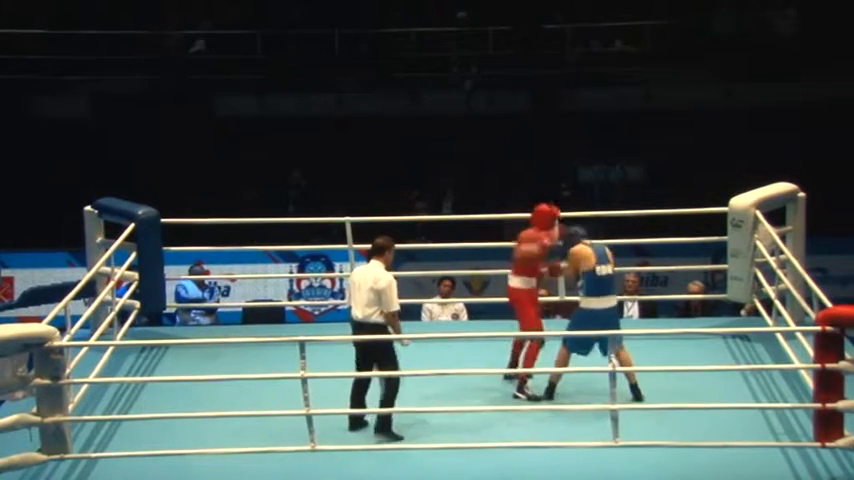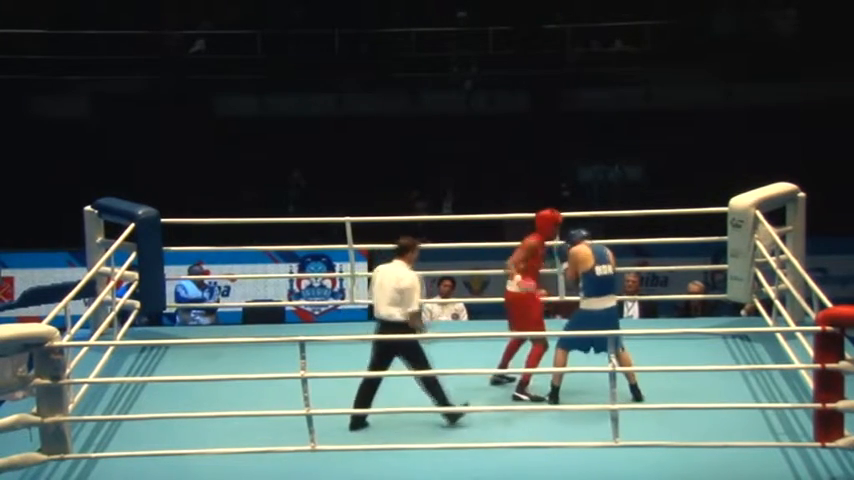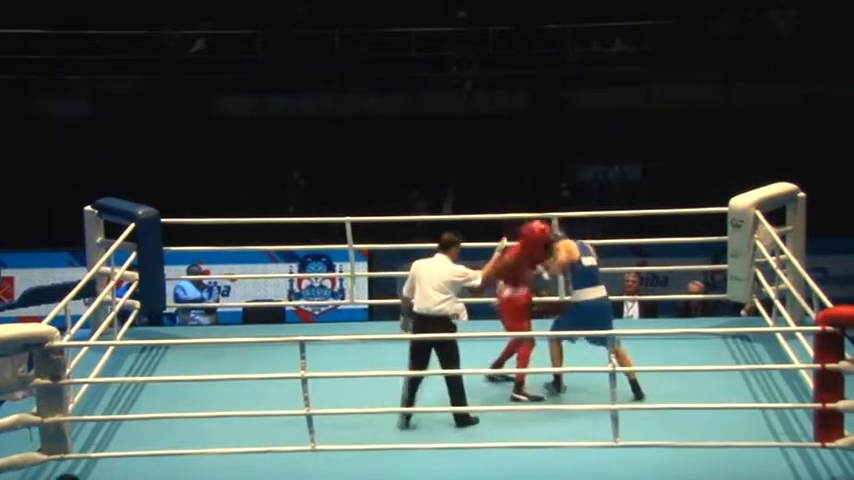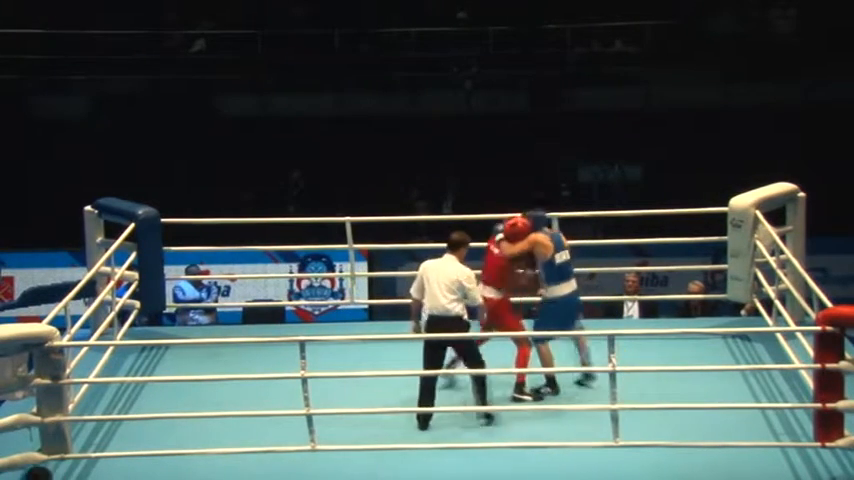
dt=0.4s
person 1, frame 1
left shoulder: (357, 272)
right shoulder: (386, 278)
right elbow: (390, 313)
right wrist: (400, 335)
left hip: (358, 329)
right hip: (377, 332)
left knee: (362, 375)
right knee: (391, 379)
left ankle: (356, 420)
right ankle: (383, 426)
person 1, frame 2
left shoulder: (379, 271)
right shoulder: (410, 277)
right elbow: (412, 312)
right wrist: (424, 330)
left hip: (383, 329)
right hip: (403, 331)
left knee: (373, 375)
right knee: (424, 373)
left ankle: (357, 419)
right ankle: (450, 413)
person 1, frame 3
left shoulder: (418, 265)
right shoulder: (456, 271)
left elbow: (406, 296)
right elbow: (481, 278)
left wrist: (405, 318)
left hip: (420, 322)
right hip: (441, 324)
left knee: (416, 370)
right knee: (451, 371)
left ankle: (406, 414)
right ankle: (461, 416)
person 1, frame 4
left shoulder: (426, 266)
right shoulder: (464, 272)
left elbow: (416, 299)
right elbow: (476, 304)
left wrist: (416, 322)
right wrist: (483, 315)
left hip: (434, 324)
right hip: (456, 324)
left knee: (430, 372)
right knee: (477, 365)
left ankle: (423, 419)
right ankle: (484, 410)
person 2, frame 1
left shoulder: (528, 234)
right shoulder: (535, 236)
left elbow: (536, 261)
right elbow: (520, 254)
right wrist: (545, 242)
left hip: (518, 287)
right hip: (523, 291)
left knee: (525, 330)
right knee: (537, 337)
left ankle: (512, 368)
right ankle: (521, 388)
person 2, frame 2
left shoulder: (533, 241)
right shoulder: (534, 242)
right elbow: (512, 263)
right wrist: (520, 280)
left hip: (514, 293)
right hip: (524, 295)
left knee: (520, 336)
right knee: (540, 342)
left ankle: (500, 373)
right ankle: (521, 389)
person 2, frame 3
right shoulder: (513, 256)
right elbow: (491, 274)
right wrist: (509, 294)
left hip: (521, 296)
right hip: (510, 299)
left knee: (520, 338)
right knee: (527, 341)
left ankle: (495, 369)
right ankle: (518, 390)
person 2, frame 4
left shoulder: (496, 241)
right elbow: (510, 285)
left hip: (484, 296)
right hip: (497, 301)
left knee: (484, 335)
right knee: (523, 343)
left ankle: (451, 366)
right ankle: (519, 389)
person 3, frame 1
left shoulder: (577, 250)
right shoulder: (606, 250)
left elbow: (571, 279)
left wrist: (568, 264)
left hip: (589, 309)
right hip: (611, 308)
left knee: (567, 347)
right knee: (618, 348)
left ankle: (550, 390)
right ankle: (636, 391)
person 3, frame 2
left shoulder: (576, 252)
right shoulder: (607, 251)
left elbow: (571, 280)
left wrist: (568, 266)
left hip: (588, 311)
right hip: (610, 309)
left knee: (562, 347)
right knee: (618, 349)
left ankle: (554, 394)
right ankle: (636, 391)
person 3, frame 3
left shoulder: (562, 245)
right shoulder: (586, 246)
left elbow: (560, 262)
left wrist: (548, 268)
left hip: (582, 304)
right hip: (601, 299)
left knee: (554, 337)
right knee: (613, 345)
left ankle: (557, 383)
right ankle: (636, 389)
person 3, frame 4
left shoulder: (536, 239)
right shoulder: (559, 236)
left elbow: (507, 252)
left wrist: (502, 237)
left hip: (553, 296)
right hip: (571, 292)
left knee: (540, 340)
right knee: (573, 331)
left ankle: (552, 384)
right ankle: (587, 372)
